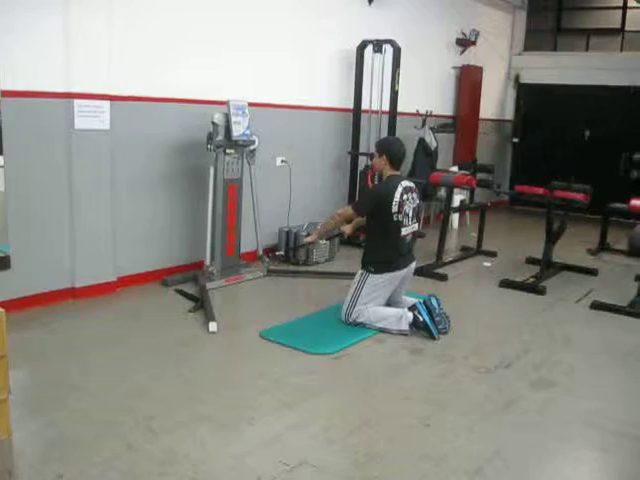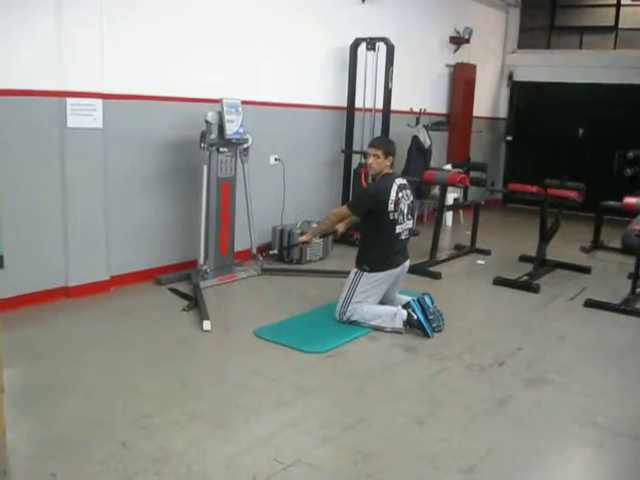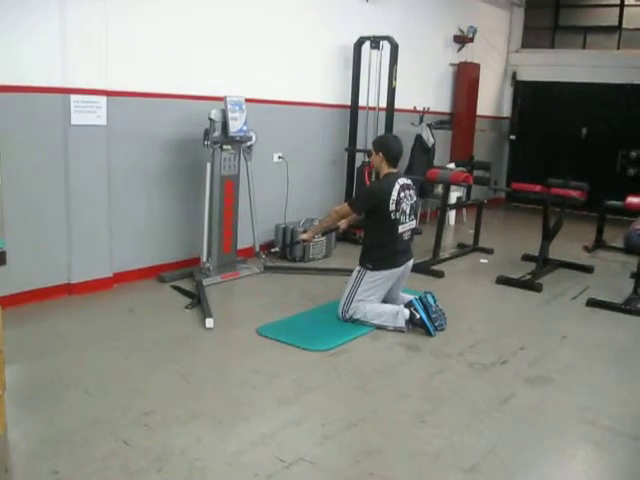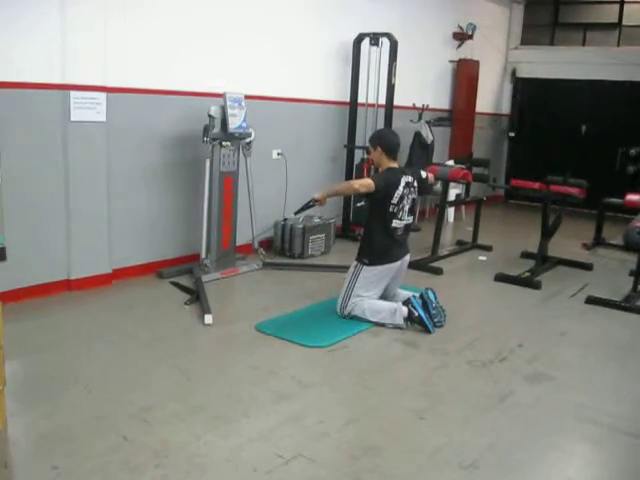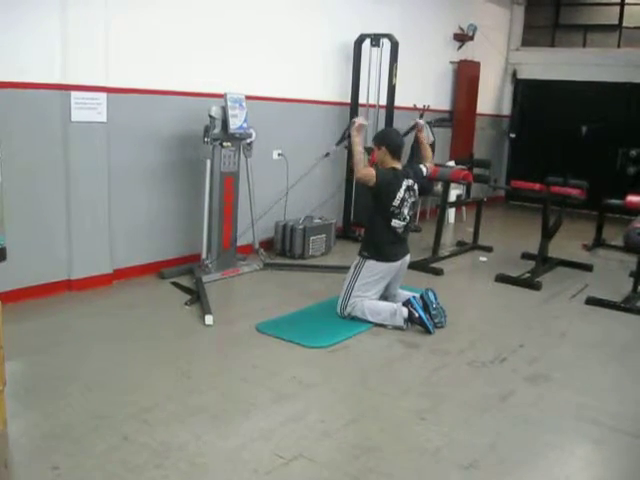
dt=1s
person 1, frame 1
left shoulder: (380, 191)
right shoulder: (411, 187)
left elbow: (342, 215)
left wrist: (316, 235)
right wrist: (353, 226)
left hip: (382, 268)
right hip: (406, 263)
left knee: (351, 314)
right knee: (392, 301)
left ankle: (411, 319)
right ankle: (423, 308)
person 1, frame 2
left shoulder: (375, 190)
right shoulder: (403, 184)
left elbow: (338, 215)
left wrist: (310, 234)
right wrist: (346, 224)
left hip: (377, 266)
right hip: (400, 261)
left knee: (345, 312)
right knee: (386, 299)
left ankle: (405, 318)
right ankle: (416, 306)
person 1, frame 3
left shoulder: (377, 189)
right shoulder: (408, 184)
left elbow: (339, 212)
left wrist: (311, 233)
right wrist: (349, 220)
left hip: (380, 265)
right hip: (404, 260)
left knee: (349, 310)
right knee: (388, 298)
left ankle: (408, 316)
right ankle: (421, 305)
person 1, frame 4
left shoulder: (384, 179)
right shoulder: (412, 176)
left elbow: (358, 185)
right elbow: (430, 179)
left wrist: (325, 194)
left hip: (377, 259)
right hip: (401, 255)
left knee: (348, 306)
right knee: (387, 295)
left ankle: (405, 313)
right ankle: (421, 302)
person 1, frame 5
left shoulder: (386, 178)
right shoulder: (412, 176)
left elbow: (361, 174)
right elbow: (428, 164)
left wrist: (356, 136)
right wrist: (421, 135)
left hip: (377, 258)
right hip: (401, 254)
left knee: (348, 306)
right knee: (388, 295)
left ankle: (405, 314)
right ankle: (421, 302)
